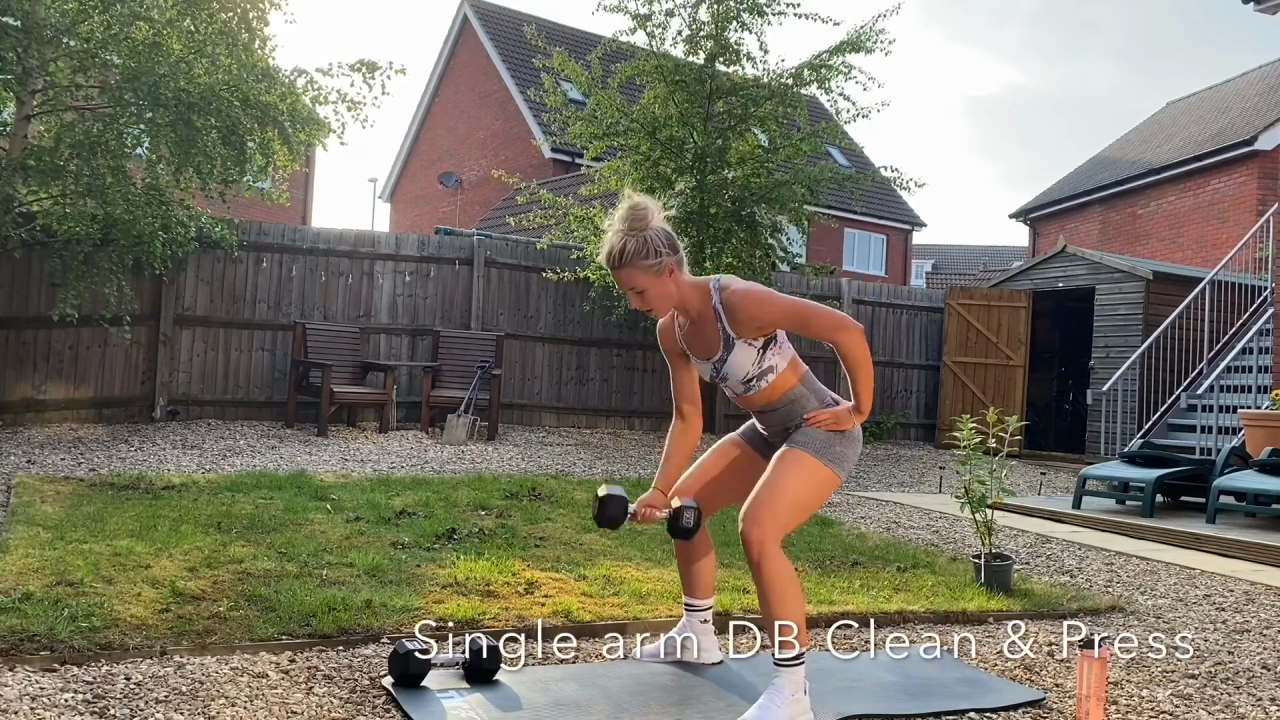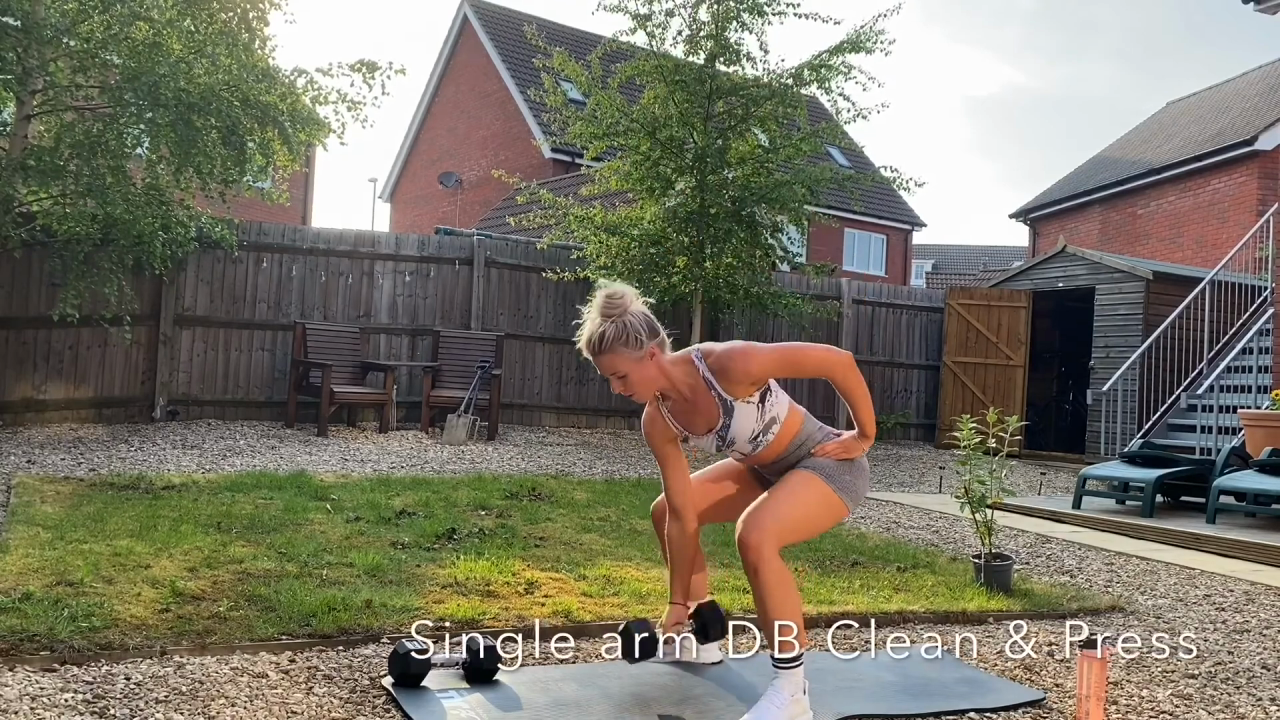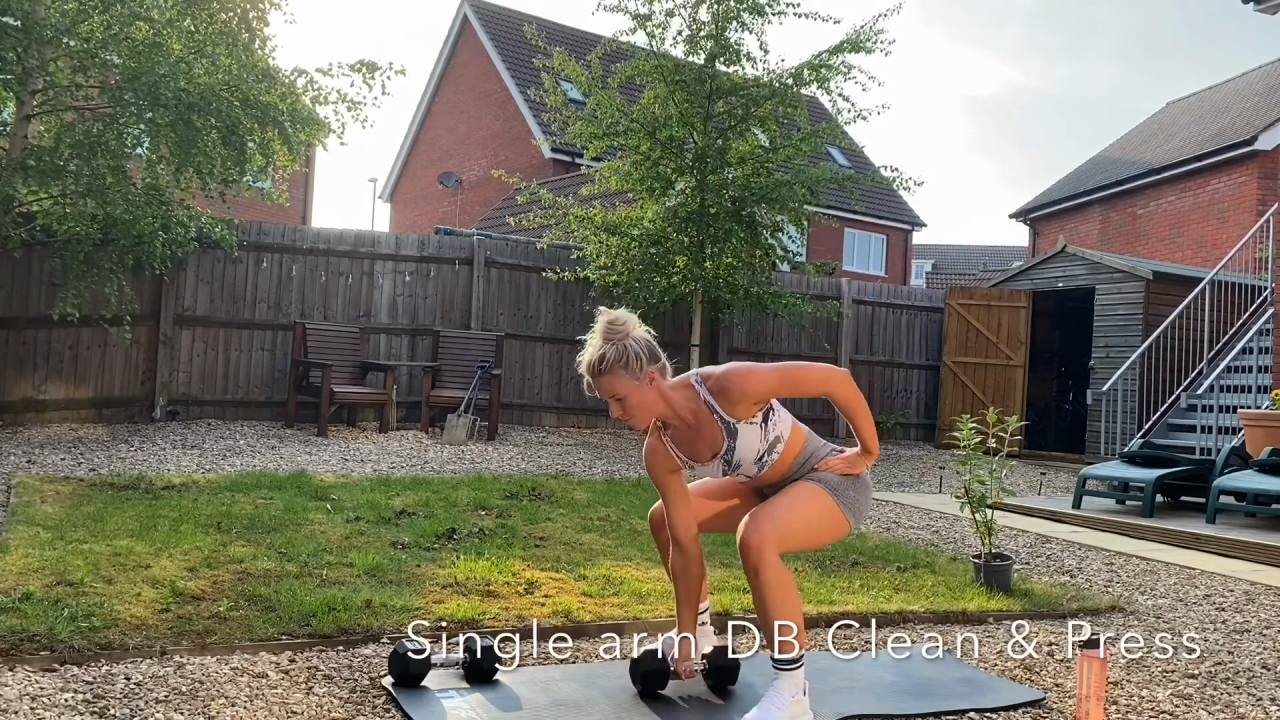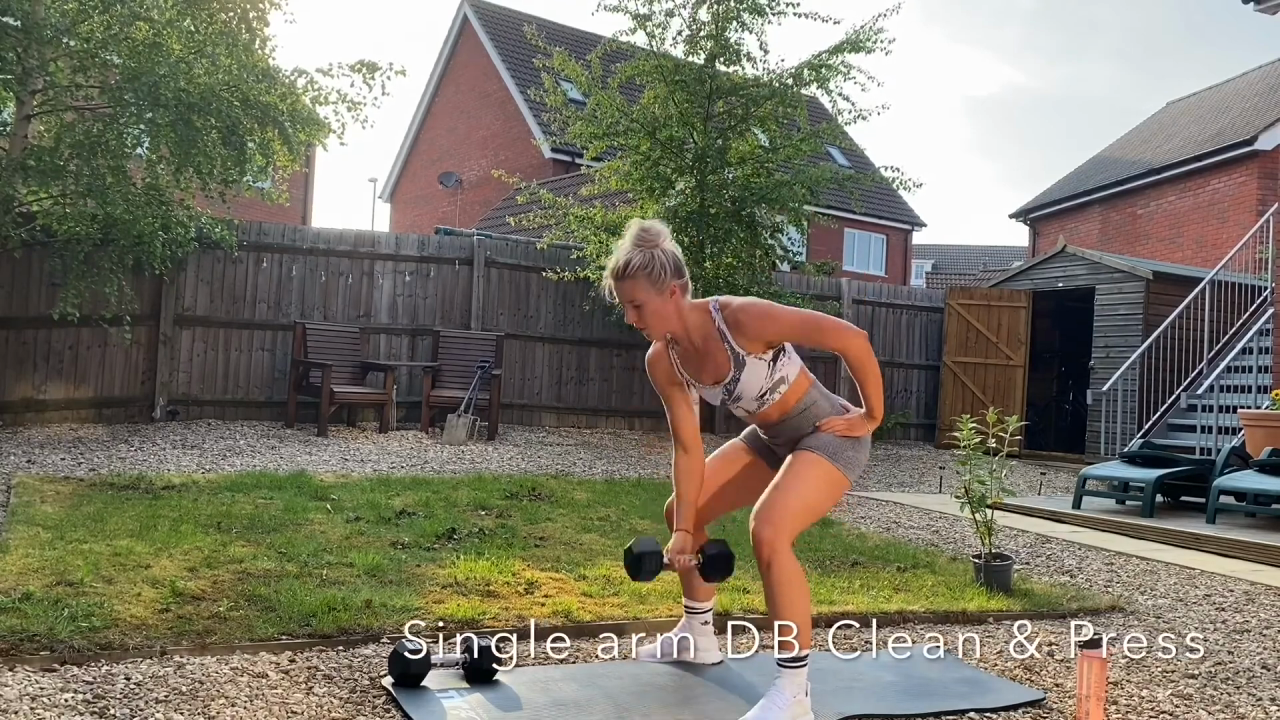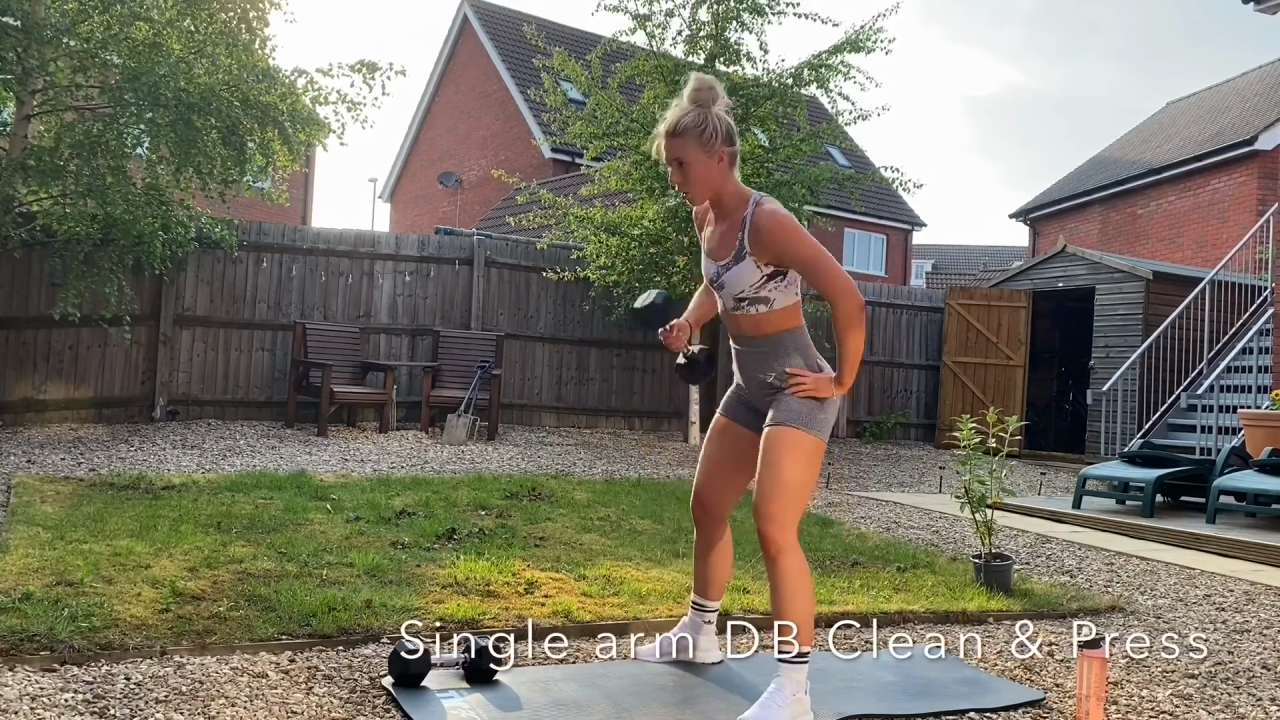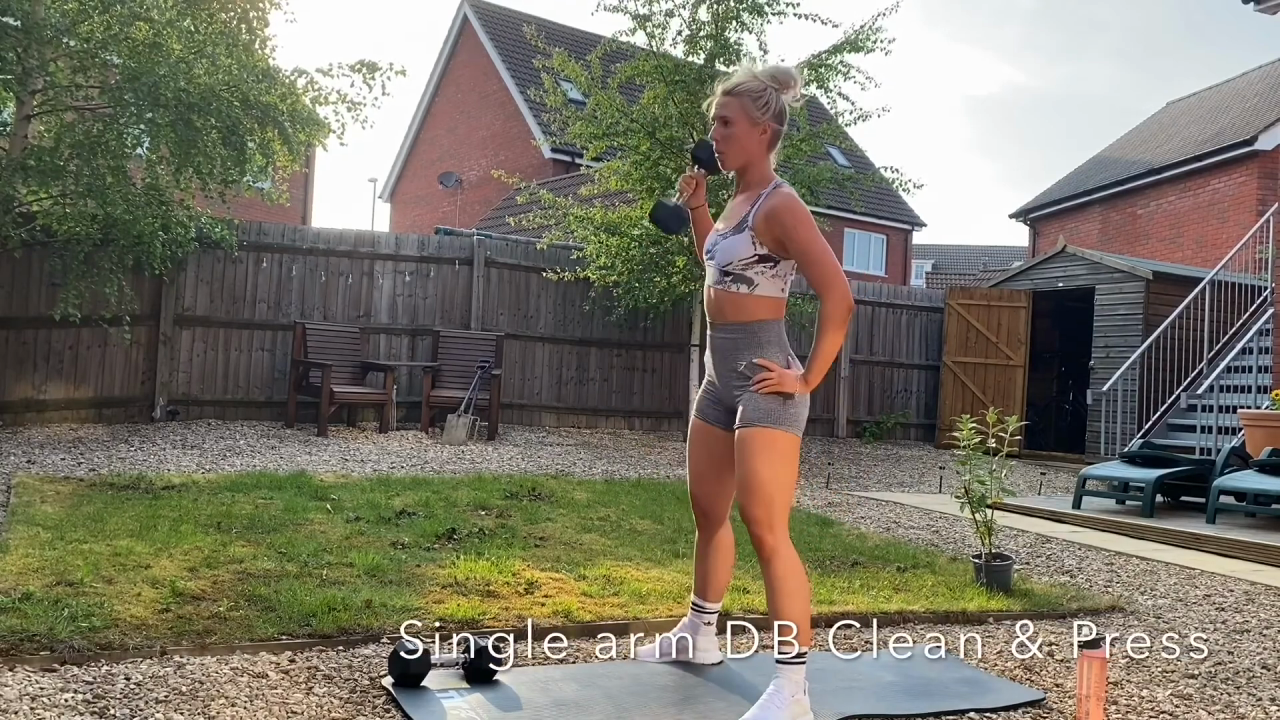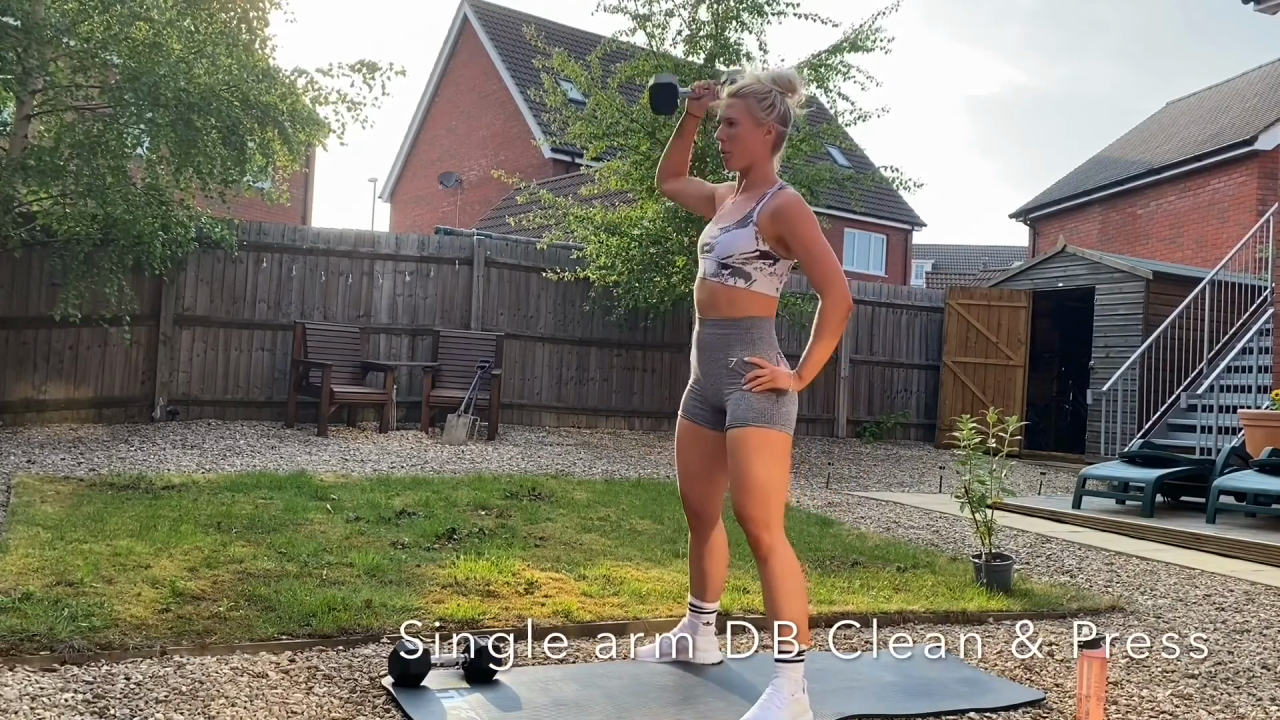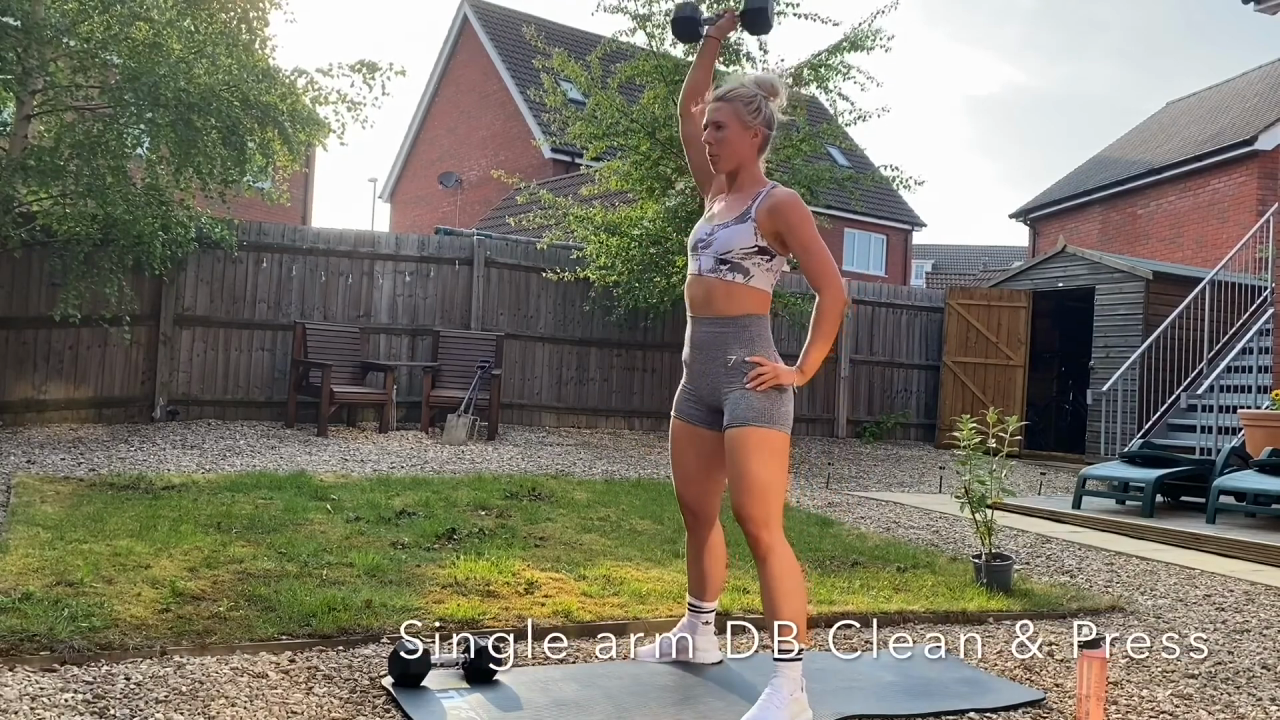
dt=0.2s
person 1, frame 1
left shoulder: (739, 300)
right shoulder: (671, 330)
left elbow: (848, 330)
right elbow: (688, 420)
left wrist: (860, 410)
right wrist: (660, 492)
left hip: (821, 428)
right hip: (768, 429)
left knee: (758, 532)
right knee: (686, 502)
right ankle: (699, 633)
person 1, frame 2
left shoulder: (727, 363)
right shoulder: (658, 419)
left elbow: (840, 360)
right elbow: (681, 512)
left wrist: (865, 438)
right wrist: (678, 604)
left hip: (830, 465)
right hip: (769, 469)
left knee: (755, 536)
right knee: (665, 515)
right ankle: (700, 638)
person 1, frame 3
left shoulder: (727, 385)
right shoulder: (660, 448)
left elbow: (837, 378)
right elbow: (685, 544)
left wrist: (870, 453)
right wrist: (685, 637)
left hip: (833, 480)
right hip: (770, 485)
left knee: (756, 538)
right knee: (663, 520)
right ankle: (701, 636)
person 1, frame 4
left shoulder: (741, 318)
right shoulder: (662, 361)
left elbow: (852, 338)
right elbow: (688, 450)
left wrist: (872, 417)
right wrist: (684, 532)
left hip: (830, 436)
right hip: (771, 439)
left knee: (767, 532)
right knee: (681, 510)
right ankle: (698, 633)
person 1, frame 5
left shoulder: (767, 220)
right shoulder: (705, 218)
left elbow: (847, 297)
left wrist: (842, 382)
right wrist: (687, 324)
left hip: (800, 387)
right hip: (748, 386)
left knee: (774, 532)
right knee: (707, 507)
right ankle: (700, 635)
person 1, frame 6
left shoulder: (780, 204)
right shoulder: (737, 198)
left elbow: (838, 297)
right elbow: (716, 256)
left wrist: (810, 377)
right wrist: (694, 208)
left hip: (765, 380)
right hip: (719, 376)
left knee: (765, 528)
right knee: (707, 512)
right ankle: (700, 634)
person 1, frame 7
left shoulder: (784, 206)
right shoulder: (727, 196)
left elbow: (838, 298)
right elbow: (668, 181)
left wrist: (801, 376)
right wrist: (688, 113)
left hip: (751, 378)
right hip: (706, 373)
left knee: (761, 528)
right knee: (699, 513)
right ankle: (699, 635)
person 1, frame 8
left shoulder: (779, 204)
right shoulder: (716, 191)
left elbow: (833, 293)
right elbow: (687, 108)
left wrist: (801, 372)
right wrist: (711, 41)
left hip: (749, 376)
right hip: (697, 374)
left knee: (760, 528)
right knee: (696, 512)
right ankle: (699, 633)
